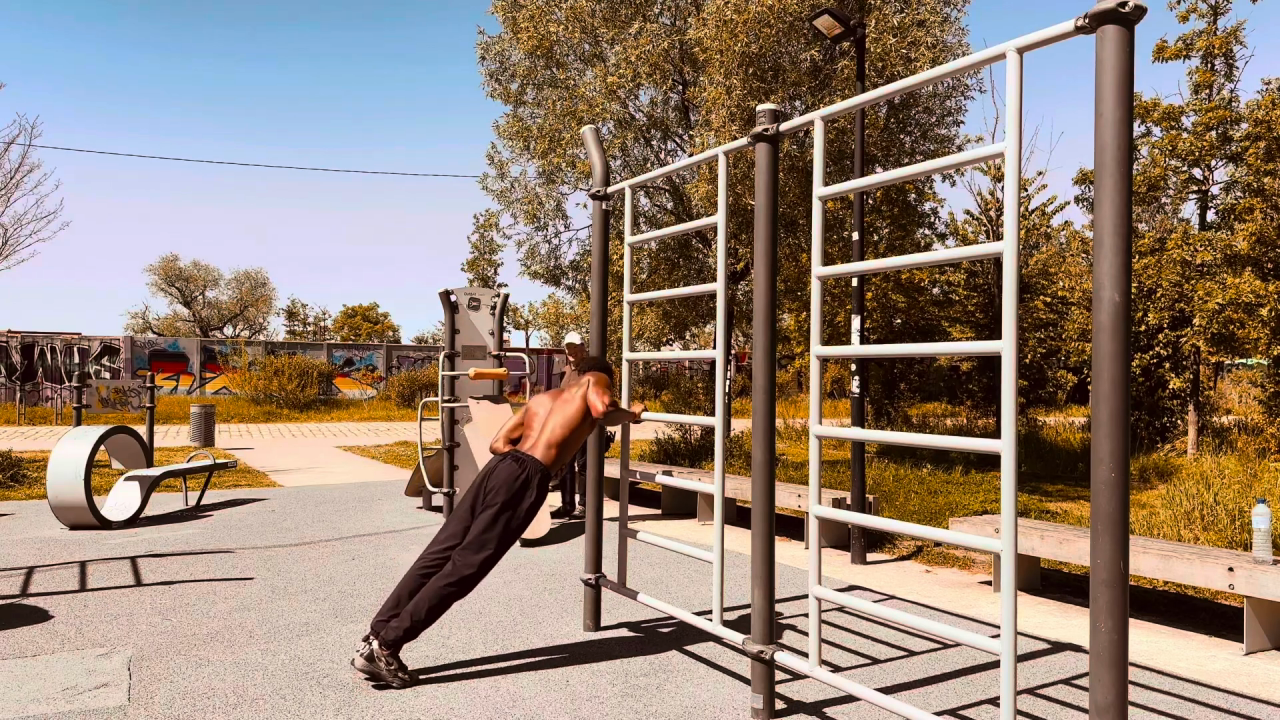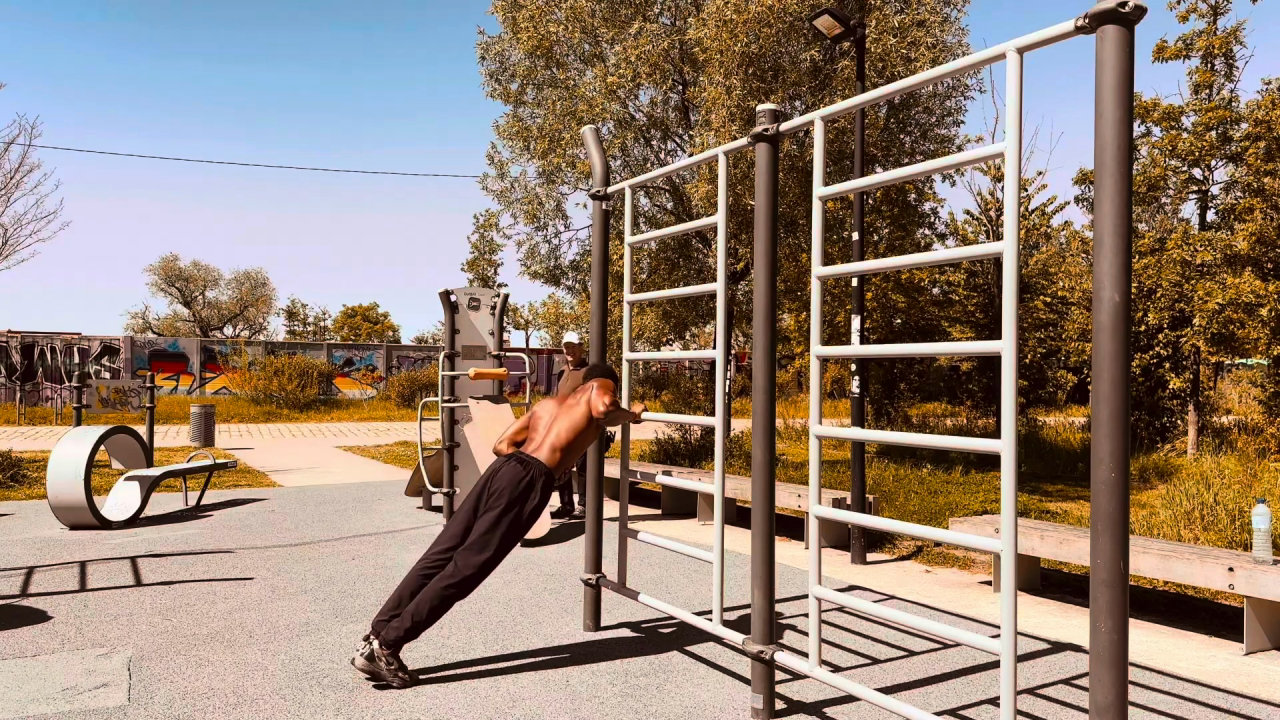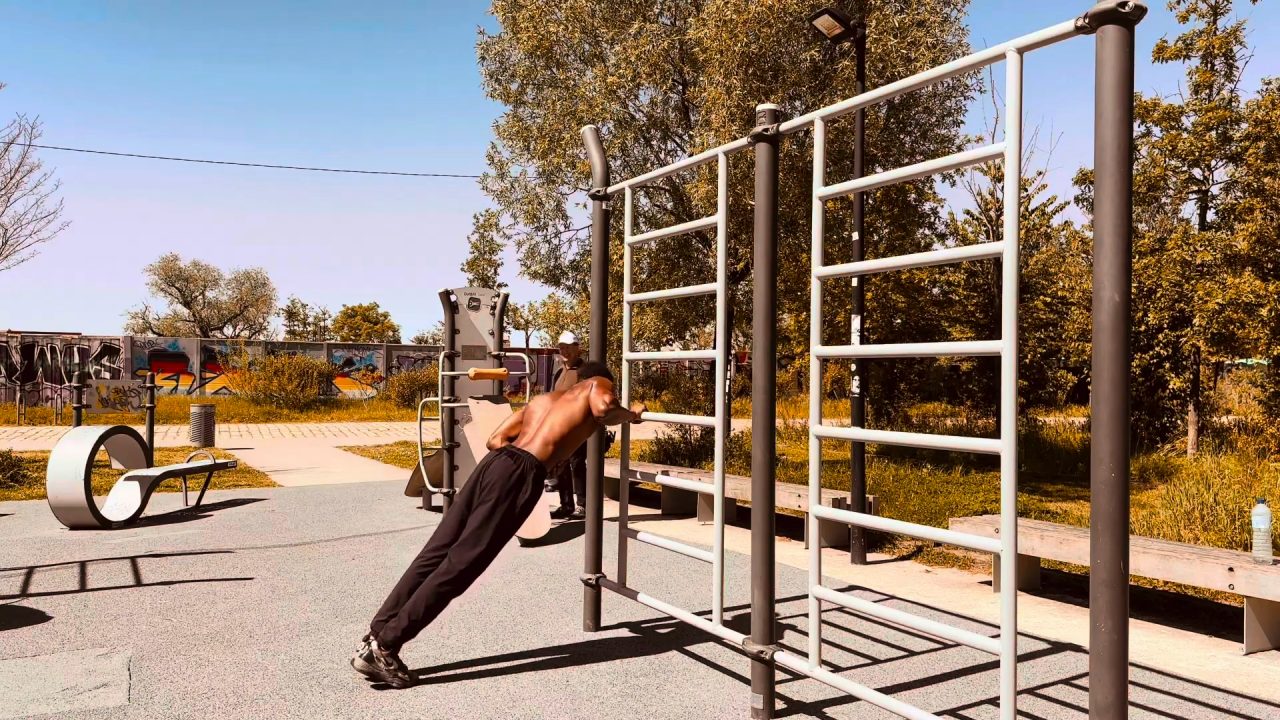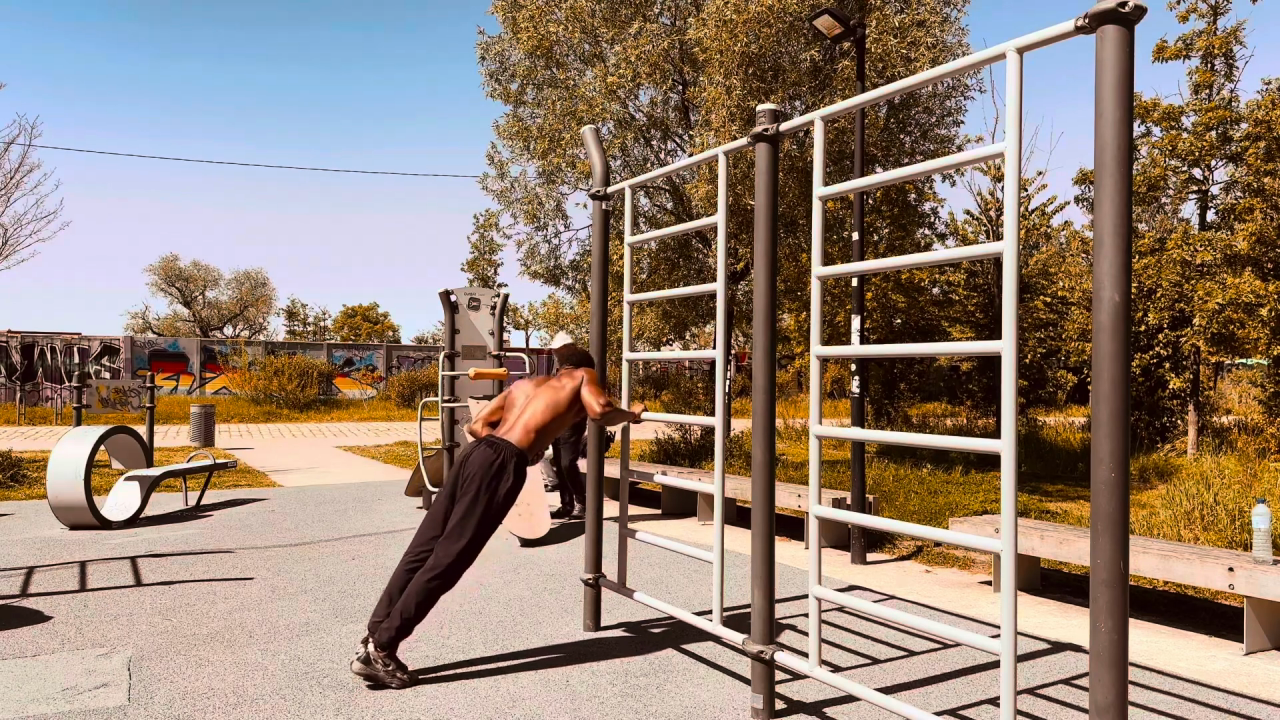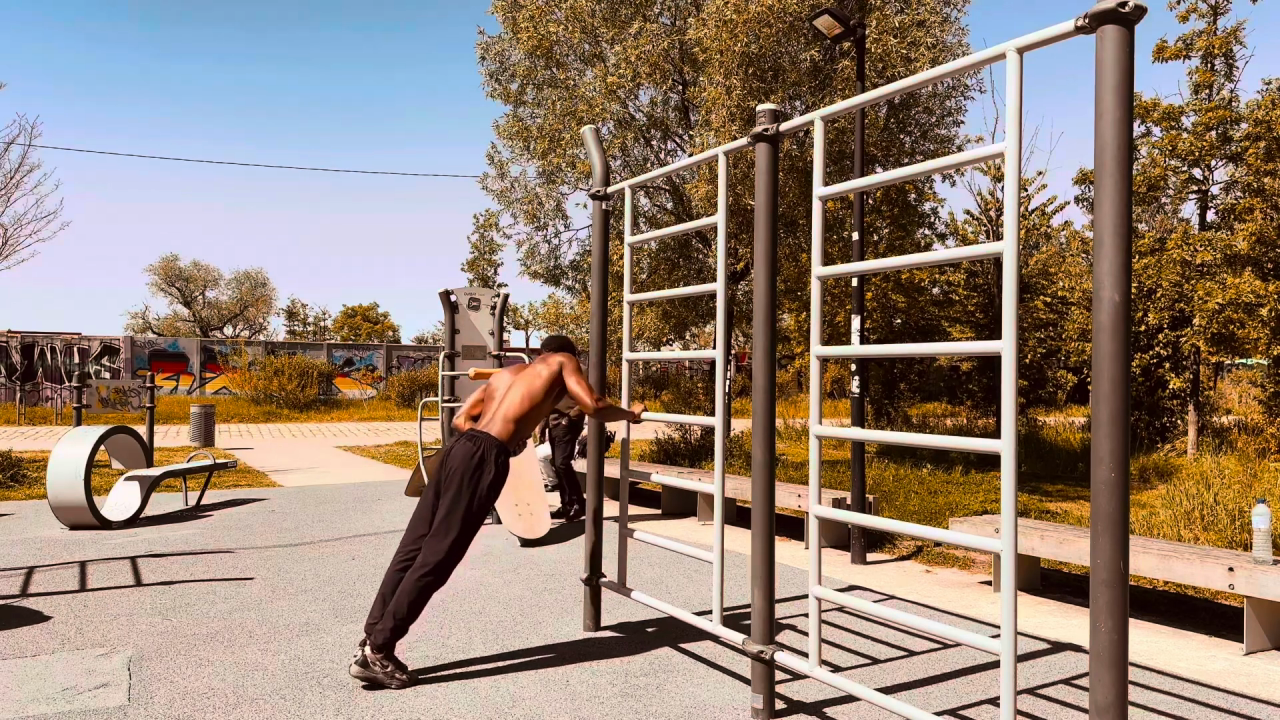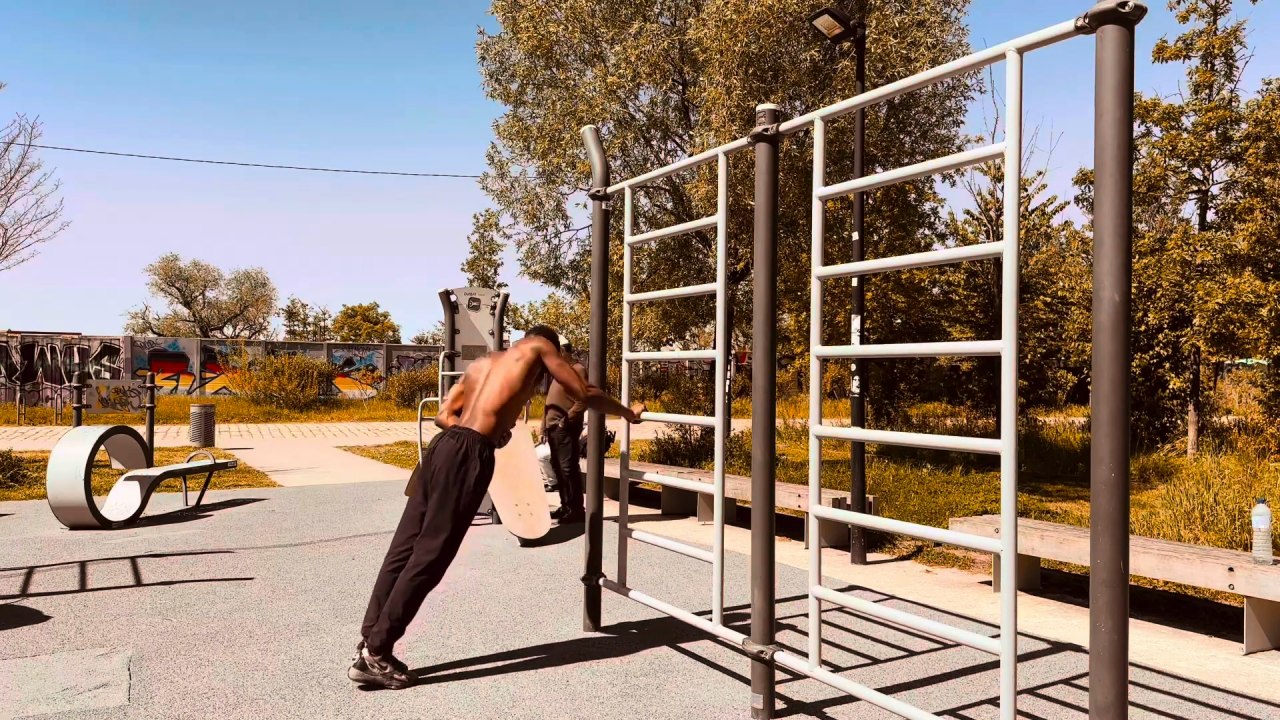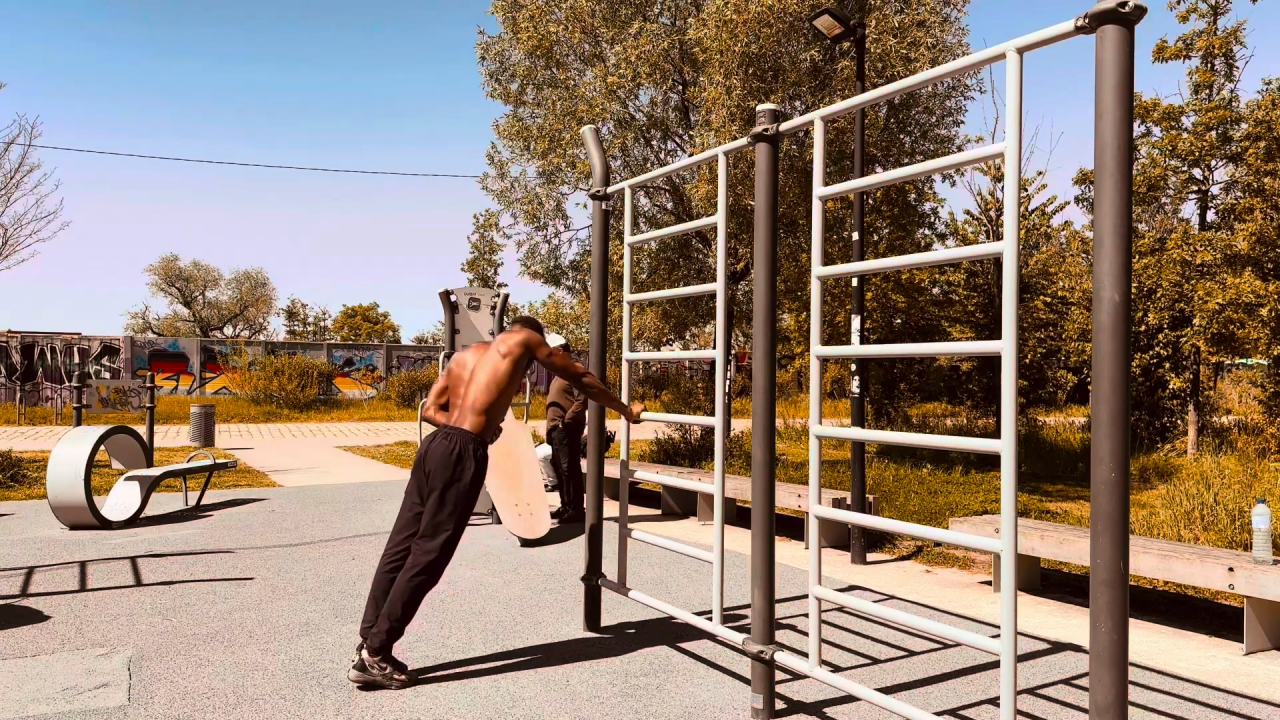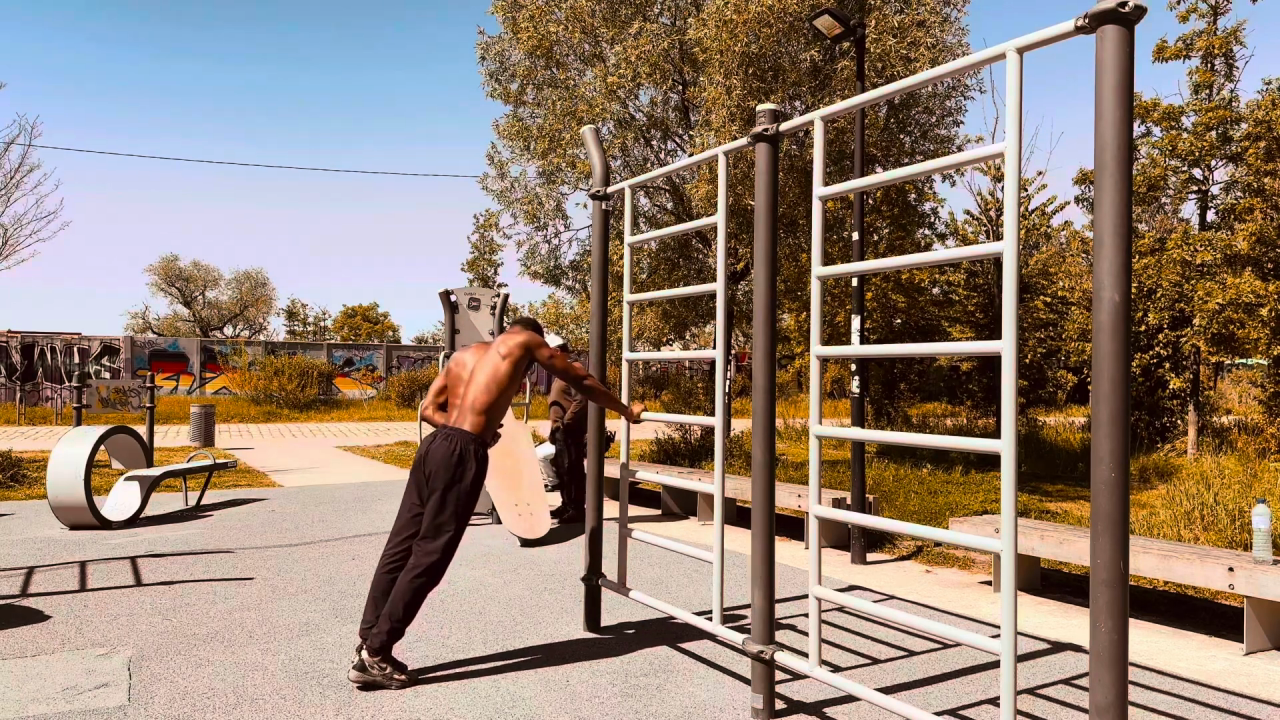
dt=0.2s
person 1, frame 1
left shoulder: (541, 398)
right shoulder: (596, 379)
right elbow: (603, 410)
right wrist: (630, 414)
left hip: (500, 468)
right hip: (526, 480)
left knee: (438, 556)
right knee: (464, 567)
left ankle: (375, 639)
right ankle: (385, 647)
person 1, frame 2
left shoulder: (546, 403)
right shoulder: (601, 385)
right elbow: (604, 411)
right wrist: (630, 414)
left hip: (504, 469)
right hip: (529, 481)
left knee: (439, 557)
right knee: (465, 568)
left ankle: (375, 639)
right ankle: (385, 647)
person 1, frame 3
left shoulder: (541, 398)
right shoulder: (599, 383)
right elbow: (604, 408)
right wrist: (630, 414)
left hip: (494, 462)
right hip: (520, 475)
left knee: (435, 555)
right knee: (459, 565)
left ankle: (375, 640)
right ankle: (383, 649)
person 1, frame 4
left shoulder: (524, 384)
right shoulder: (584, 376)
right elbow: (599, 411)
right wrist: (629, 414)
left hip: (475, 453)
right hip: (501, 464)
left knee: (422, 551)
right knee: (447, 560)
left ankle: (374, 642)
right ankle: (380, 650)
person 1, frame 5
left shoulder: (505, 372)
right shoulder: (562, 362)
right elbow: (594, 406)
right wrist: (629, 414)
left hip: (459, 448)
right hip: (484, 458)
left knee: (413, 551)
right knee: (436, 559)
left ankle: (372, 644)
right ankle: (377, 652)
person 1, frame 6
left shoulder: (483, 362)
right shoulder: (538, 345)
right elbow: (585, 393)
right wrist: (627, 412)
left hip: (443, 444)
right hip: (469, 454)
left knee: (404, 550)
right knee: (429, 557)
left ankle: (370, 645)
right ankle: (374, 655)
person 1, frame 7
left shoulder: (465, 354)
right shoulder: (524, 338)
right elbow: (581, 379)
right wrist: (625, 410)
left hip: (435, 444)
right hip: (462, 453)
left knee: (401, 549)
right knee: (427, 556)
left ankle: (370, 646)
right ankle: (374, 655)
person 1, frame 8
left shoulder: (463, 354)
right shoulder: (526, 340)
left elbow: (428, 409)
right elbow: (581, 381)
right wrist: (626, 411)
left hip: (434, 445)
right hip: (462, 454)
left knee: (400, 550)
right knee: (428, 557)
left ankle: (370, 647)
right ankle: (374, 655)
